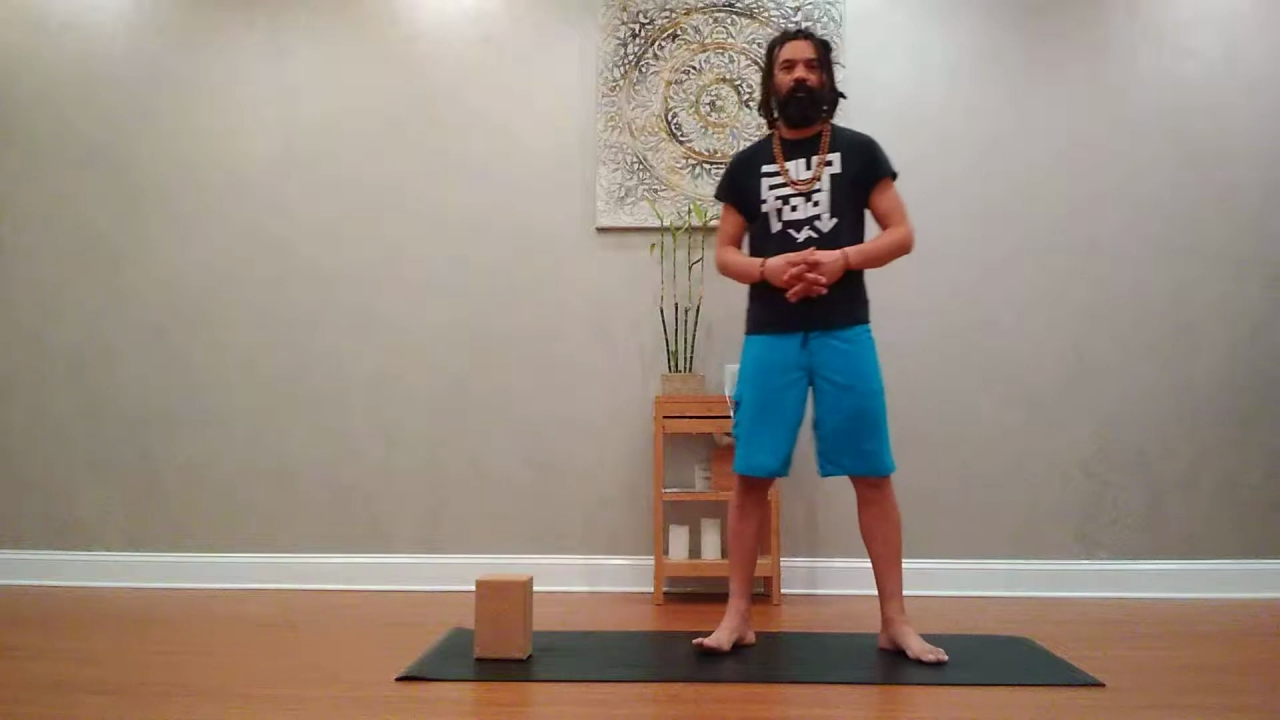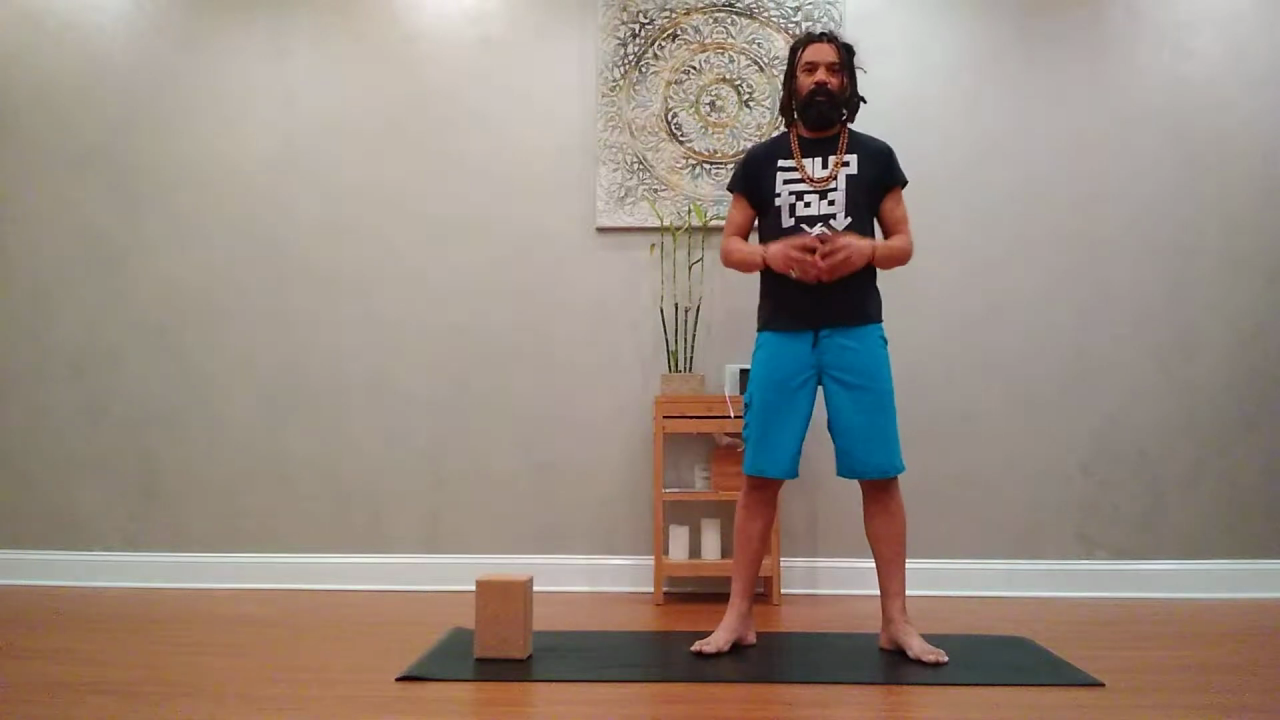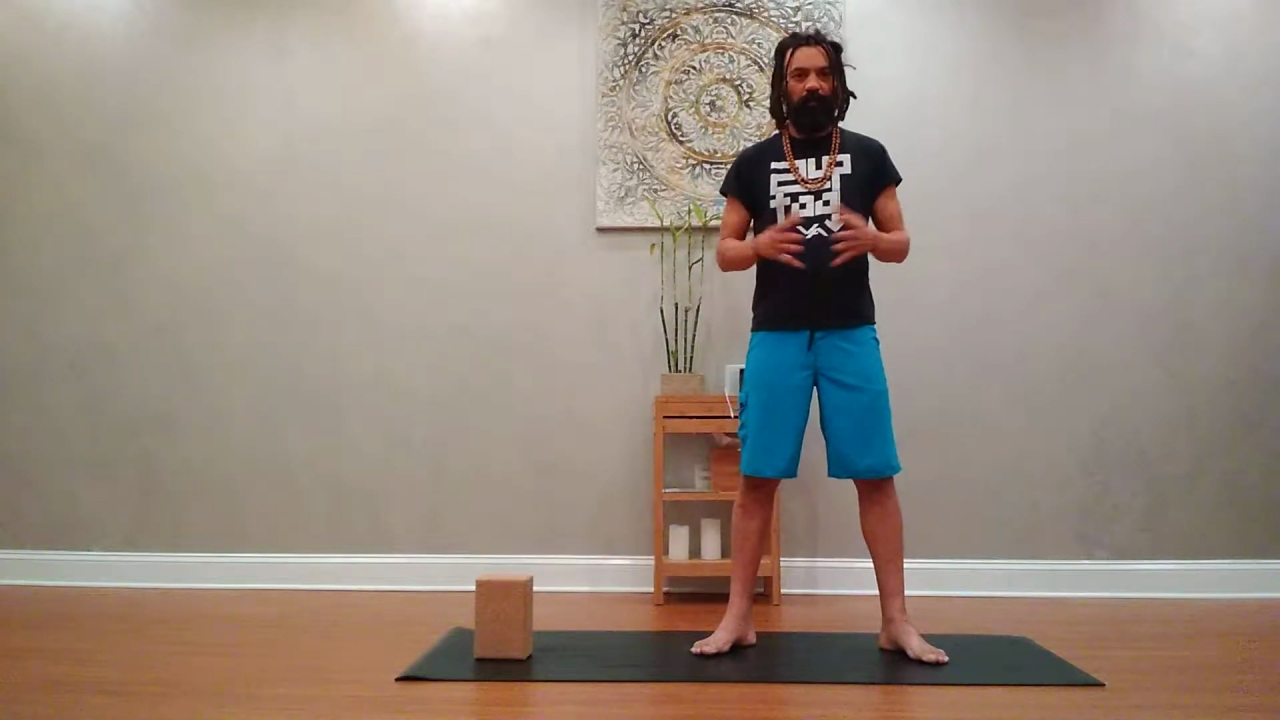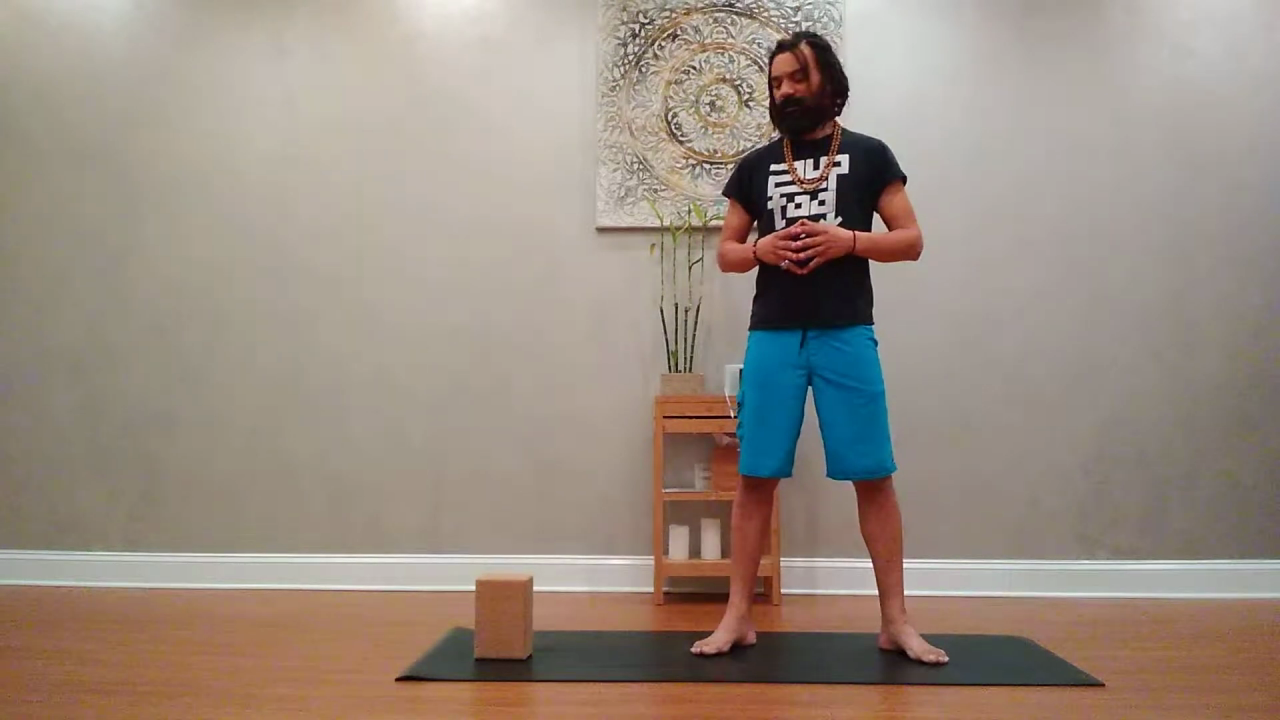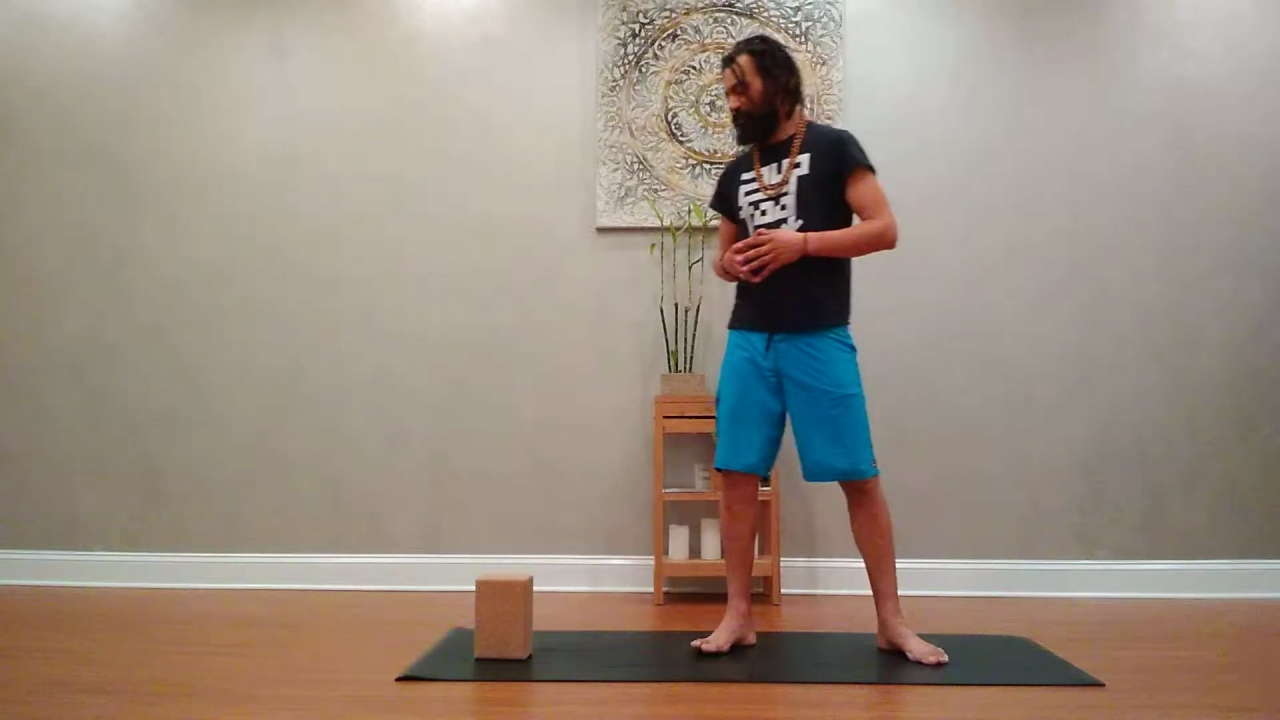
dt=0.7s
person 1, frame 1
left shoulder: (860, 150)
right shoulder: (746, 165)
left elbow: (901, 234)
right elbow: (724, 254)
left wrist: (840, 259)
right wrist: (767, 268)
left hip: (845, 334)
right hip: (769, 338)
left knee: (872, 476)
right knee: (751, 477)
left ankle: (894, 620)
right ankle: (738, 615)
person 1, frame 2
left shoulder: (875, 155)
right shoulder: (761, 159)
left elbow: (903, 243)
right elbow: (729, 246)
left wrist: (866, 250)
right wrist: (772, 254)
left hip: (857, 333)
right hip: (781, 336)
left knee: (880, 477)
right knee: (761, 477)
left ankle: (896, 620)
right ankle: (738, 615)
person 1, frame 3
left shoulder: (867, 154)
right shoulder: (753, 162)
left elbow: (900, 242)
right elbow: (724, 251)
left wrist: (867, 238)
right wrist: (762, 244)
left hip: (851, 336)
right hip: (776, 338)
left knee: (875, 476)
right knee: (758, 478)
left ankle: (896, 621)
right ankle: (738, 616)
person 1, frame 4
left shoulder: (869, 154)
right shoulder: (756, 165)
left elbow: (911, 240)
right elbow: (726, 252)
left wrist: (847, 240)
right wrist: (762, 248)
left hip: (847, 336)
right hip: (772, 338)
left knee: (873, 477)
right knee: (756, 478)
left ankle: (895, 620)
right ankle: (738, 615)
person 1, frame 5
left shoulder: (834, 147)
right shoulder: (736, 171)
left elbow: (884, 230)
left wrist: (801, 242)
right wrist: (730, 261)
left hip: (820, 339)
right hip: (749, 341)
left knee: (858, 478)
right knee: (737, 475)
left ankle: (891, 620)
right ankle: (738, 615)
